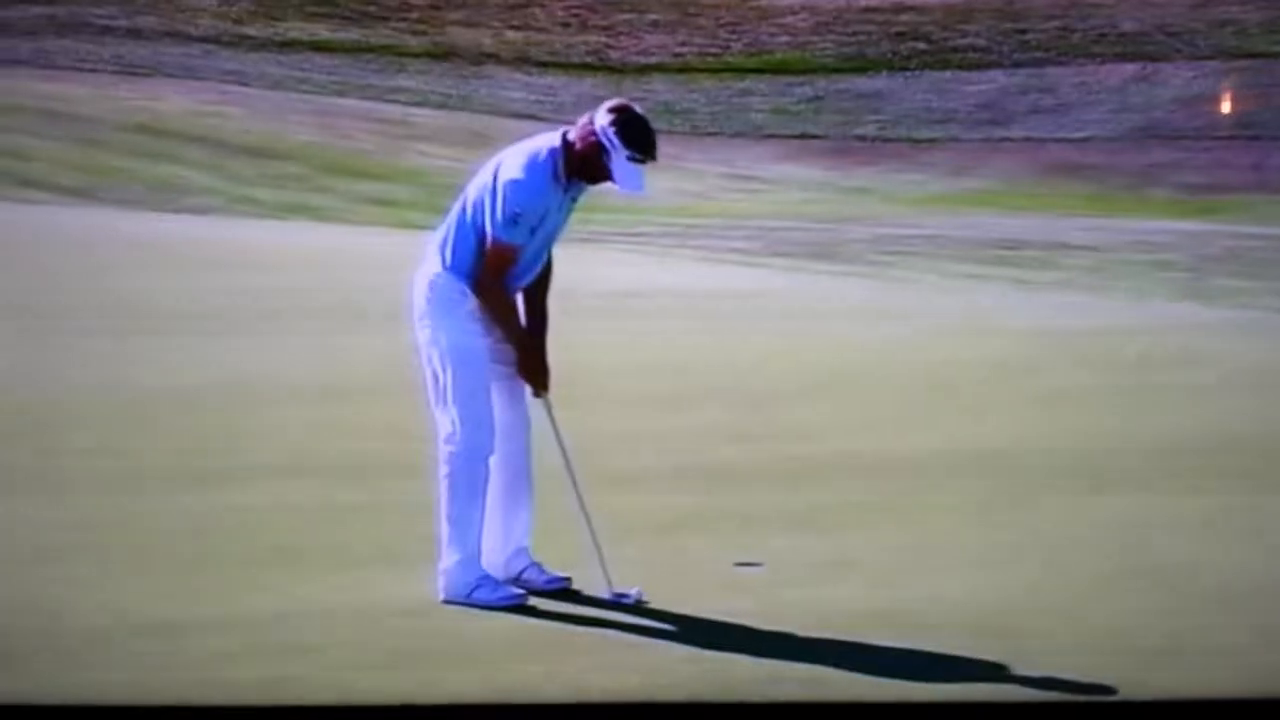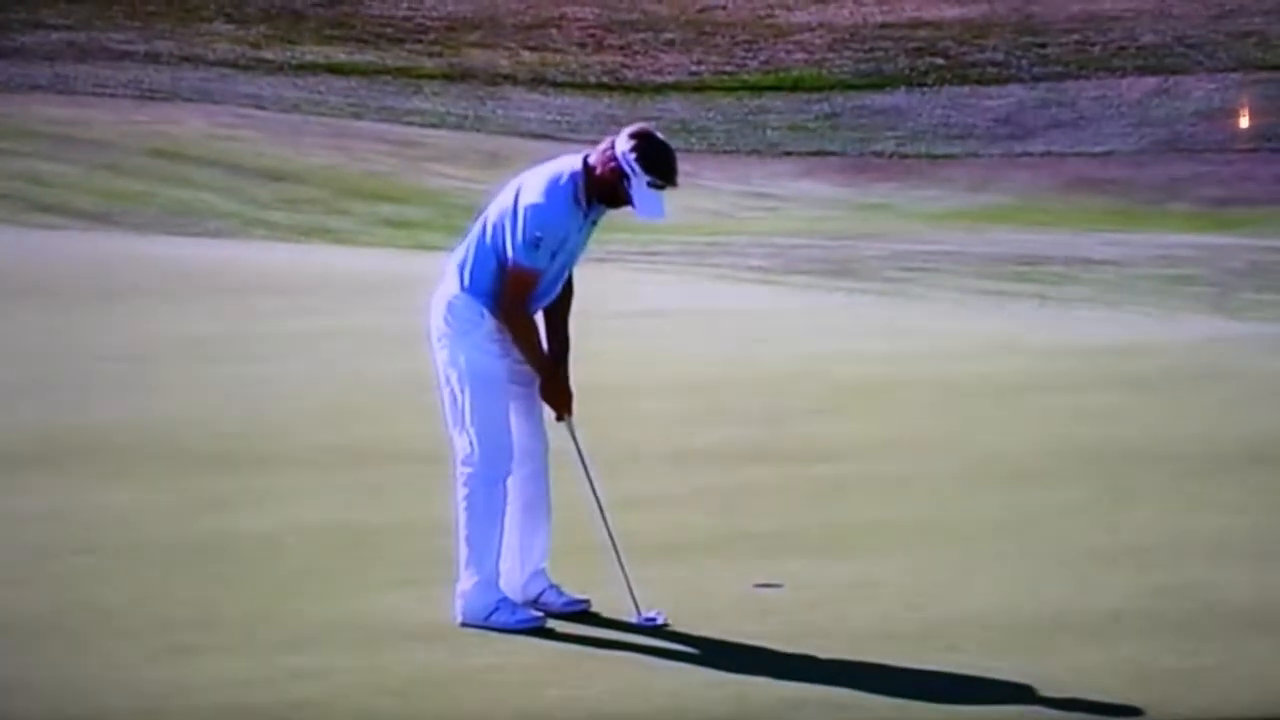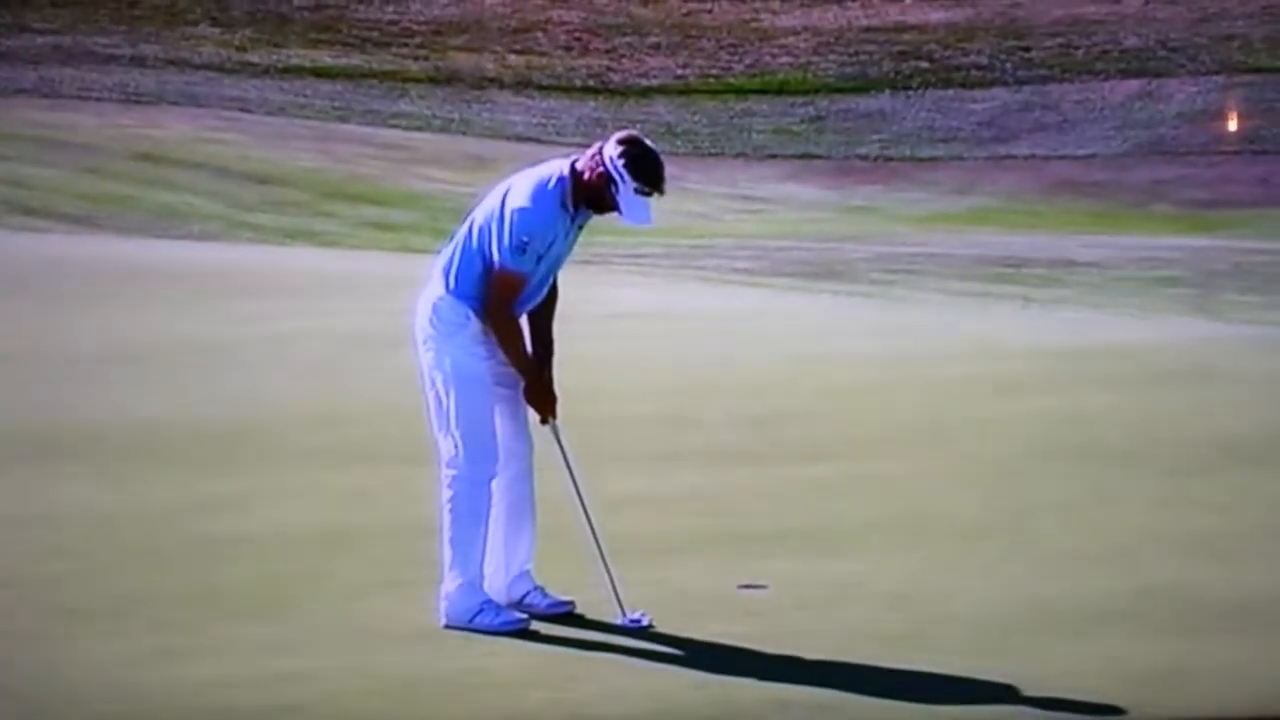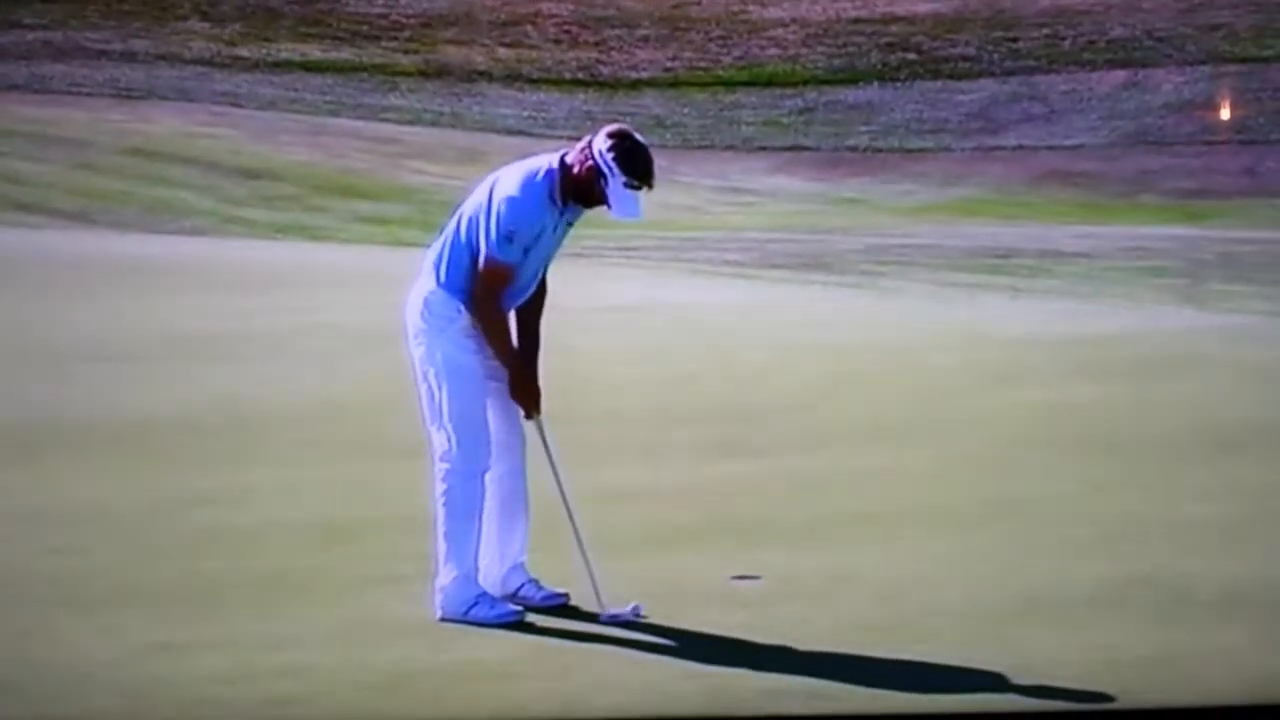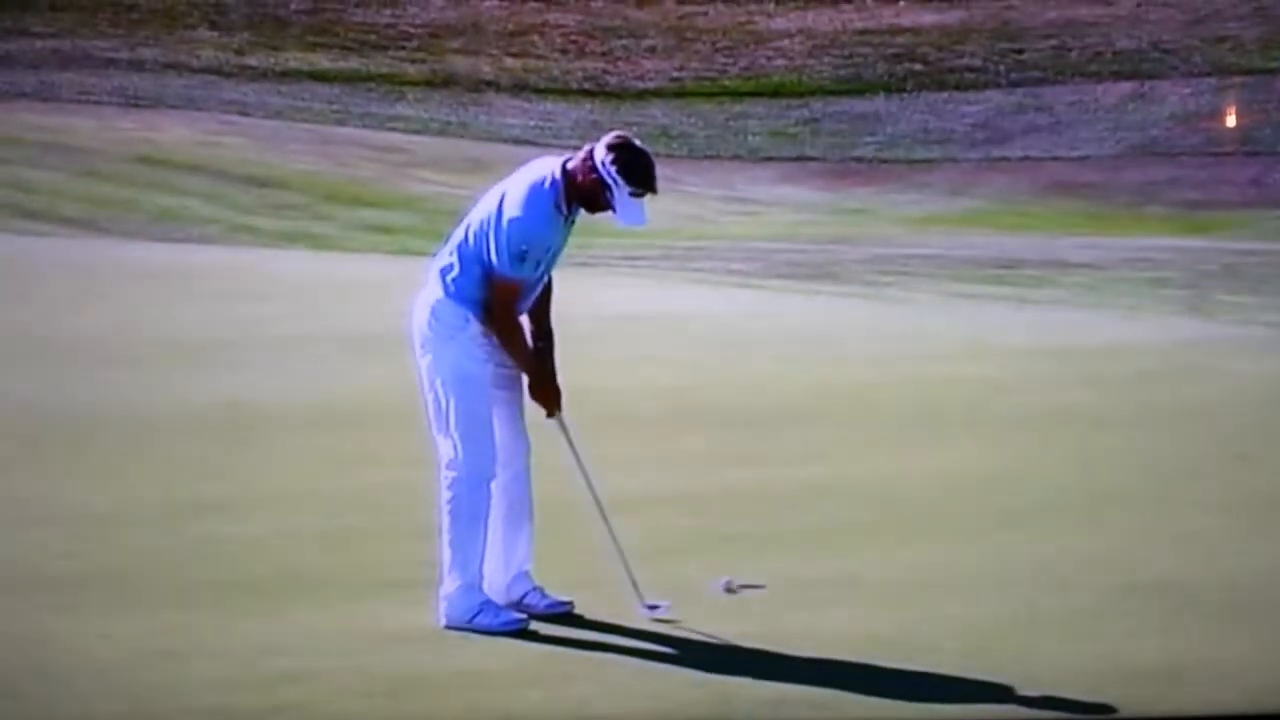
dt=1s
person 1, frame 1
left shoulder: (571, 173)
right shoulder: (526, 179)
right elbow: (490, 280)
left wrist: (537, 341)
right wrist: (525, 350)
left hip: (487, 299)
right hip: (453, 296)
left knee: (512, 434)
right knee: (470, 438)
left ankle: (507, 559)
right ankle: (461, 574)
person 1, frame 2
left shoulder: (590, 194)
right shoulder: (547, 202)
left elbow: (560, 278)
right elbow: (513, 302)
left wrist: (560, 363)
right wrist: (549, 374)
left hip: (504, 320)
right hip: (470, 317)
left knee: (529, 455)
right knee: (488, 459)
left ankle: (526, 581)
right ankle: (479, 596)
person 1, frame 3
left shoulder: (577, 199)
right shoulder: (535, 206)
right elbow: (499, 305)
left wrist: (544, 366)
right wrist: (532, 378)
left hip: (488, 323)
right hip: (456, 320)
left knee: (514, 457)
right knee: (473, 461)
left ankle: (510, 582)
right ankle: (462, 597)
person 1, frame 4
left shoulder: (569, 198)
right shoulder: (522, 199)
right elbow: (486, 295)
left wrist: (529, 362)
right wrist: (517, 372)
left hip: (480, 317)
right hip: (447, 314)
left knee: (507, 450)
right knee: (466, 456)
left ankle: (505, 575)
right ankle: (457, 591)
person 1, frame 5
left shoulder: (561, 183)
right shoulder: (532, 213)
right elbow: (503, 310)
left wrist: (545, 353)
right wrist: (537, 373)
left hip: (485, 323)
right hip: (454, 322)
left knee: (511, 457)
right knee: (472, 463)
left ankle: (509, 583)
right ankle: (461, 598)
